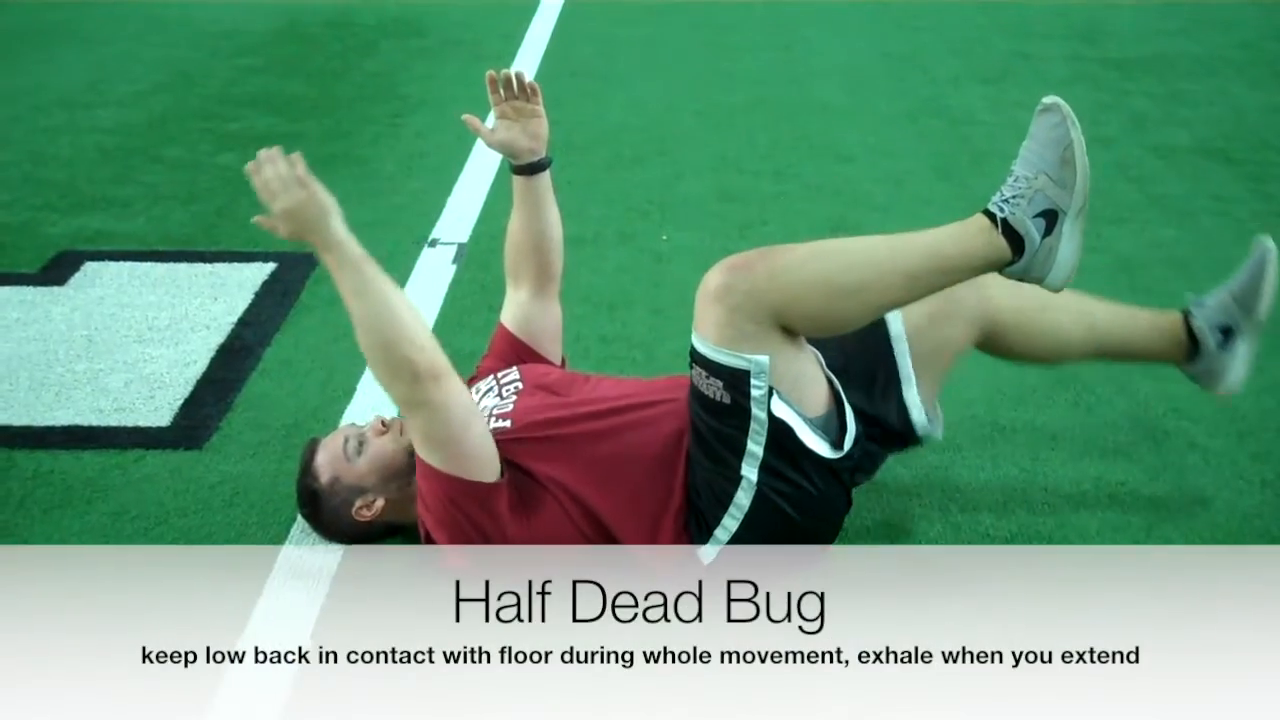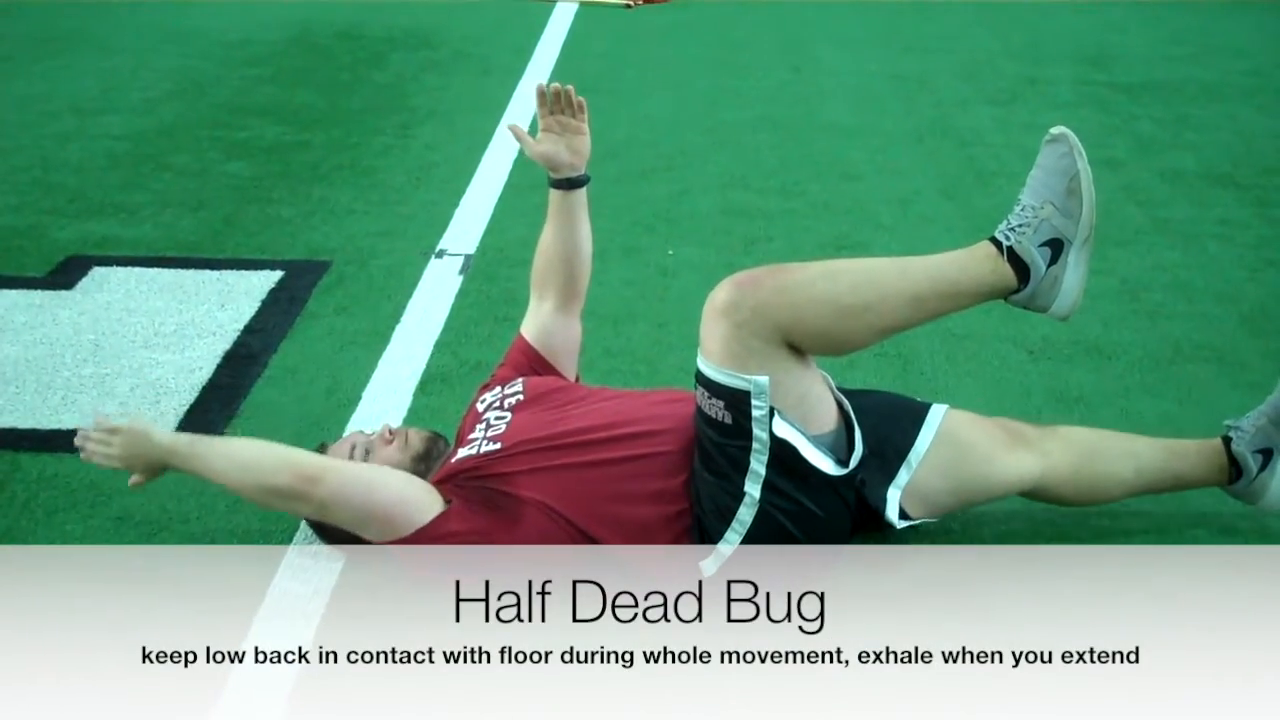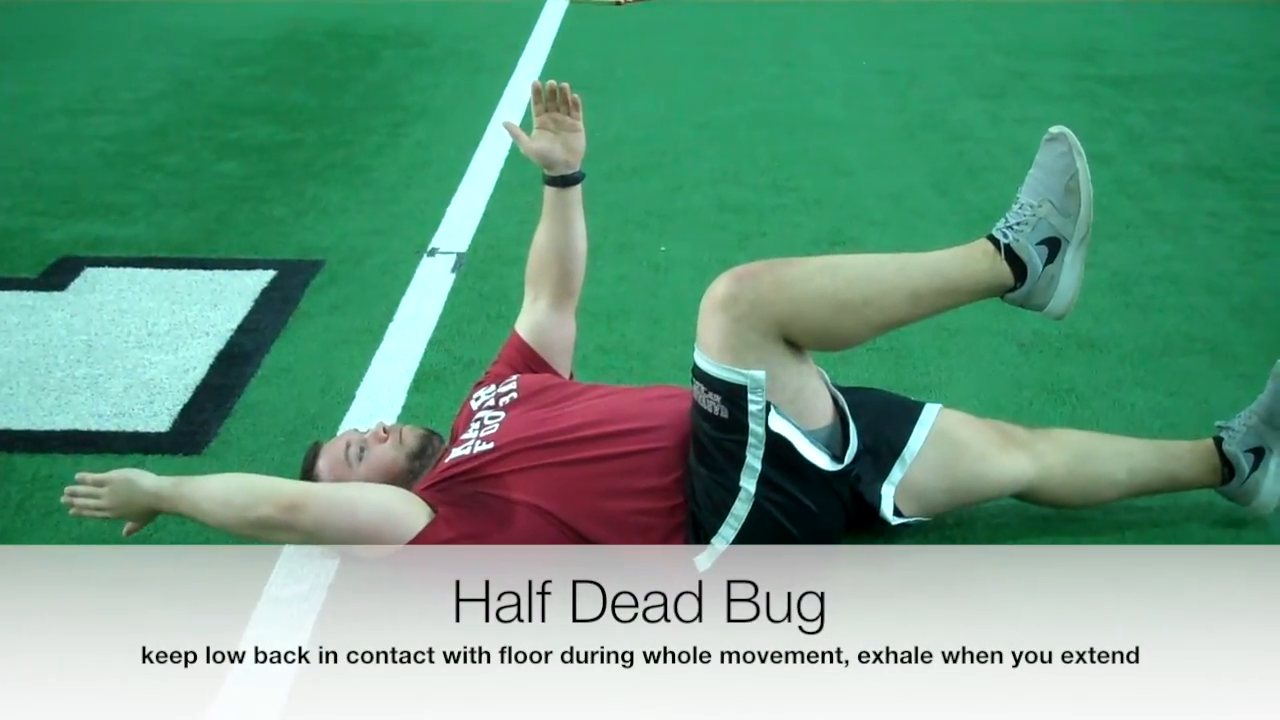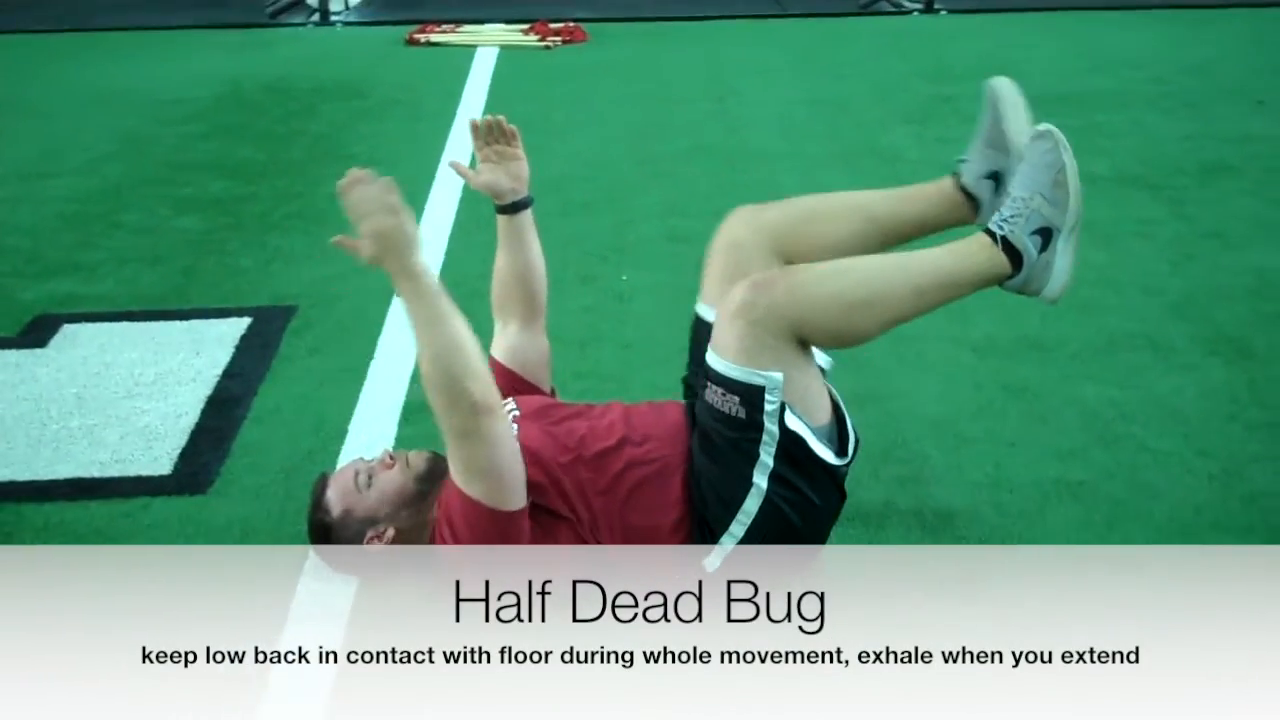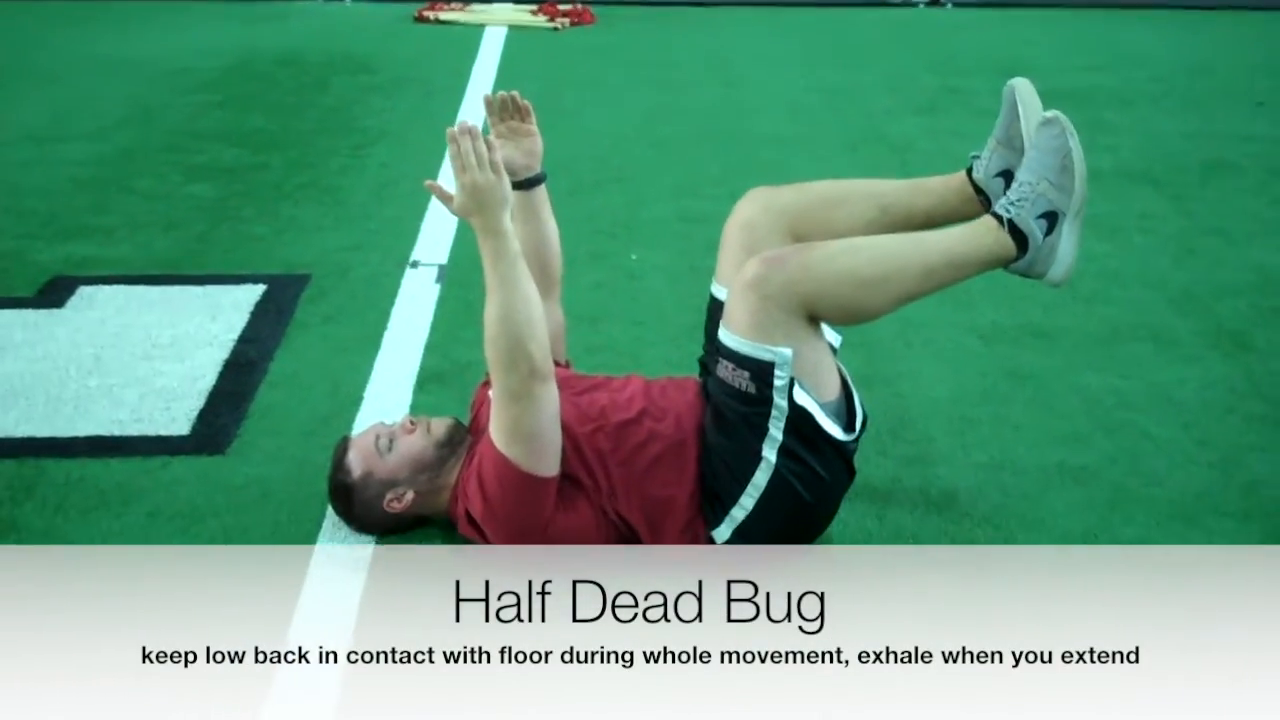
dt=1s
person 1, frame 1
left shoulder: (496, 385)
right shoulder: (460, 514)
left elbow: (533, 285)
right elbow: (421, 379)
left wrist: (529, 165)
right wrist: (329, 234)
left hip: (762, 442)
right hip: (743, 505)
left knee: (968, 295)
right knee: (735, 282)
left ankle: (1194, 337)
right ankle: (1013, 232)
person 1, frame 2
left shoulder: (504, 399)
right shoulder: (445, 521)
left elbow: (558, 297)
right elbow: (304, 480)
left wrist: (567, 179)
right wrist: (173, 445)
left hip: (778, 457)
right hip: (744, 514)
left knee: (1020, 448)
right knee: (741, 301)
right ankle: (1016, 258)
person 1, frame 3
left shoulder: (500, 399)
right shoulder: (443, 518)
left elbow: (553, 297)
right elbow: (287, 512)
left wrist: (563, 180)
right wrist: (158, 491)
left hip: (769, 451)
right hip: (740, 511)
left knee: (1011, 451)
right knee: (741, 296)
right ankle: (1015, 258)
person 1, frame 4
left shoulder: (485, 438)
right shoulder: (469, 537)
left elbow: (522, 323)
right elbow: (472, 416)
left wrist: (512, 205)
right wrist: (408, 273)
left hip: (707, 443)
right hip: (742, 513)
left knee: (748, 232)
right knee: (761, 302)
left ankle: (974, 192)
right ankle: (1012, 251)
person 1, frame 5
left shoulder: (491, 420)
right shoulder: (495, 504)
left elbow: (539, 294)
right elbow: (527, 376)
left wrist: (526, 179)
right wrist: (491, 226)
left hip: (720, 422)
right hip: (752, 493)
left knee: (764, 212)
right knee: (773, 275)
left ankle: (983, 188)
right ankle: (1017, 233)
